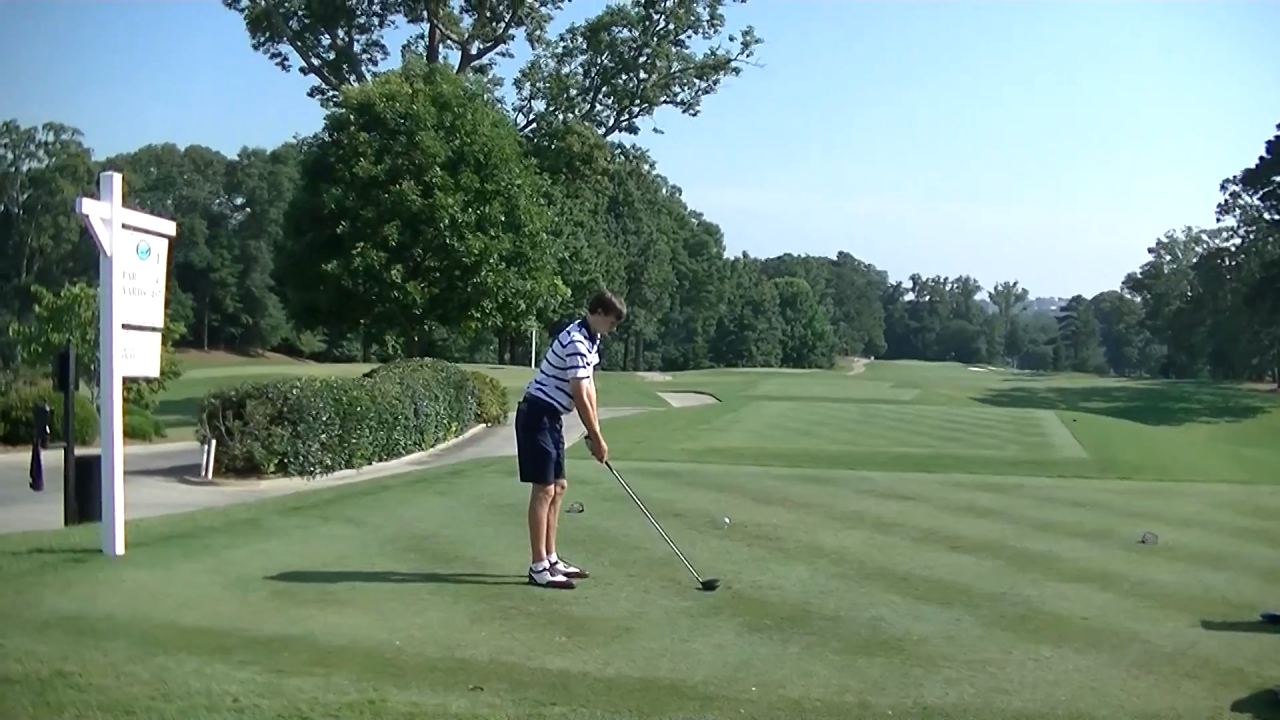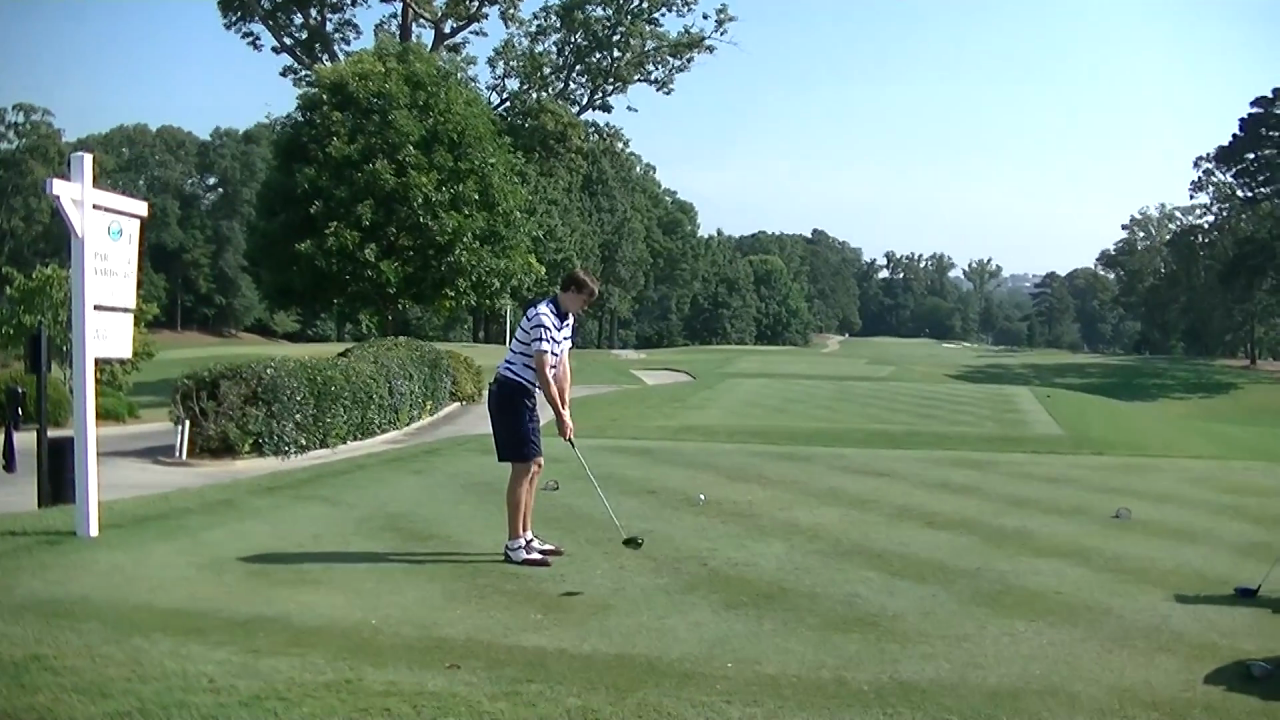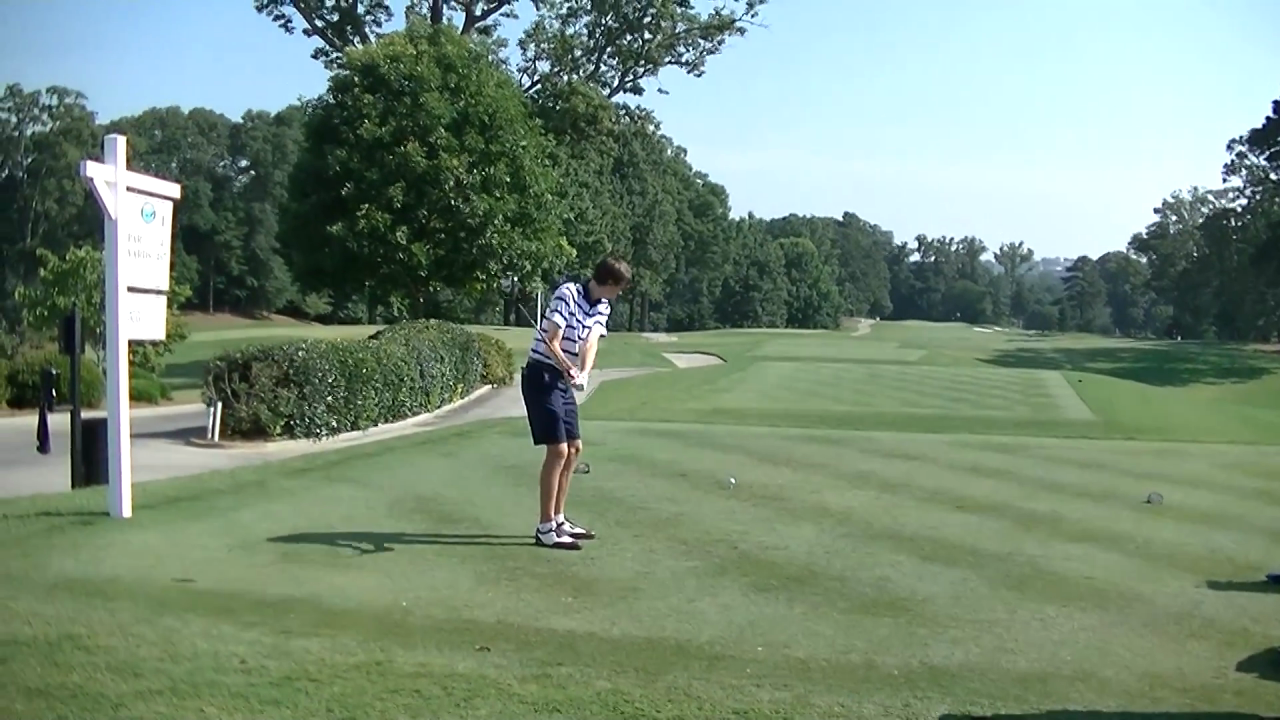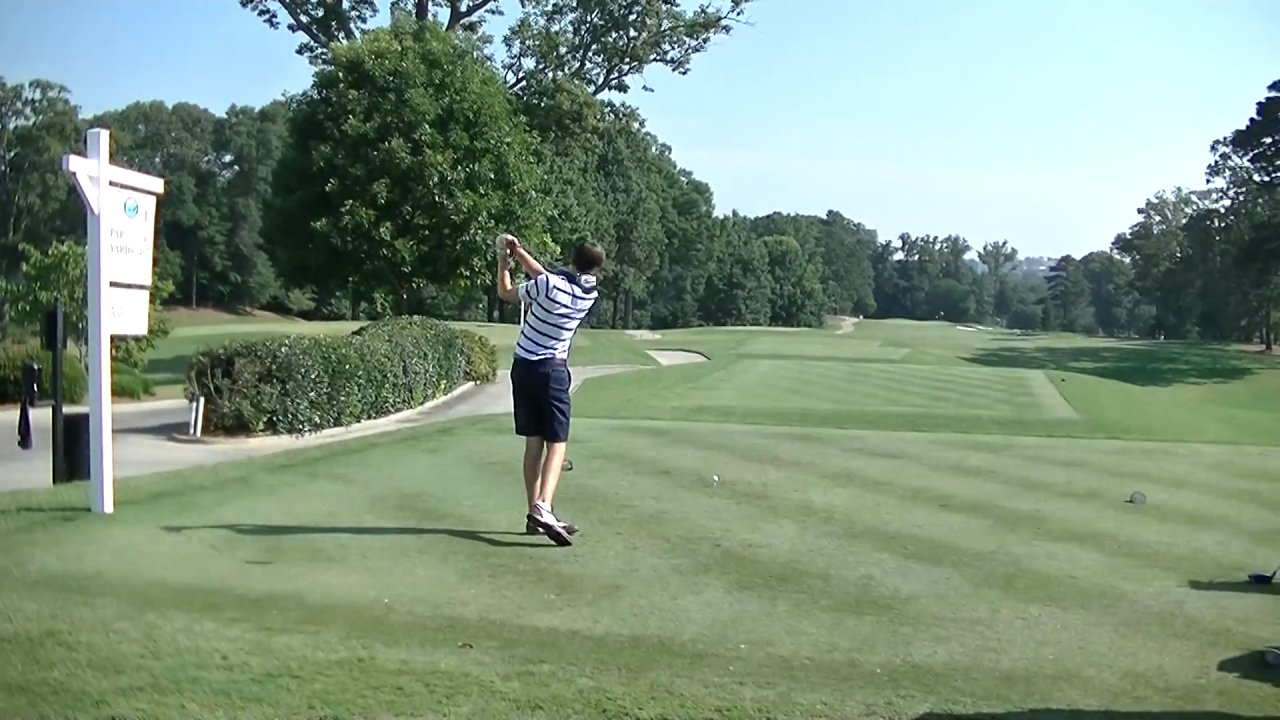
dt=0.7s
person 1, frame 1
left shoulder: (590, 338)
right shoulder: (576, 342)
left elbow: (589, 387)
right elbow: (579, 396)
left wrist: (596, 431)
right wrist: (597, 438)
left hip: (550, 416)
right hip: (537, 415)
left knee: (558, 487)
right knee: (544, 489)
left ankle: (551, 559)
right ankle: (538, 567)
person 1, frame 2
left shoulder: (566, 319)
right shoulder: (543, 316)
left elbow: (563, 366)
right elbow: (542, 372)
left wrist: (566, 409)
right wrist: (560, 415)
left hip: (525, 395)
right hip: (509, 393)
left knee: (535, 465)
right knee: (522, 467)
left ankle: (526, 536)
right ankle: (515, 545)
person 1, frame 3
left shoulder: (602, 308)
right shoulder: (567, 295)
left elbow: (589, 346)
right elbow: (551, 344)
left wrist: (582, 373)
right wrist: (571, 372)
left hip: (559, 378)
right hip: (541, 376)
left knee: (573, 448)
right knee: (558, 449)
left ankle: (557, 519)
right ankle: (545, 528)
person 1, frame 4
left shoulder: (547, 284)
right shoulder: (589, 296)
left elbow: (506, 294)
left wrist: (503, 259)
right wrist: (518, 251)
left hip: (522, 367)
right hip: (551, 371)
left knee: (534, 442)
right knee: (556, 445)
left ankle: (536, 512)
right ankle: (543, 508)
